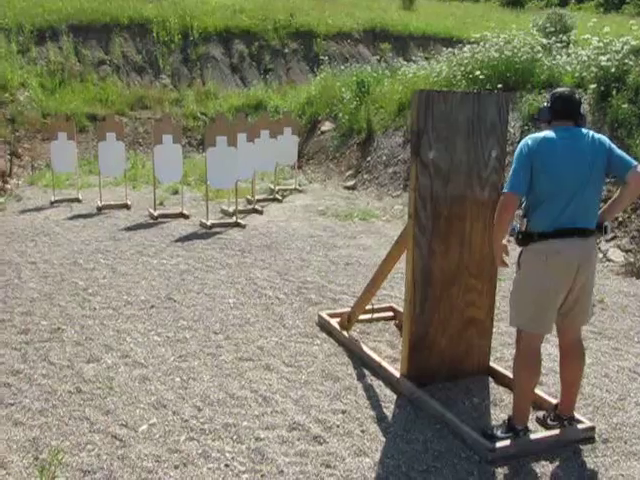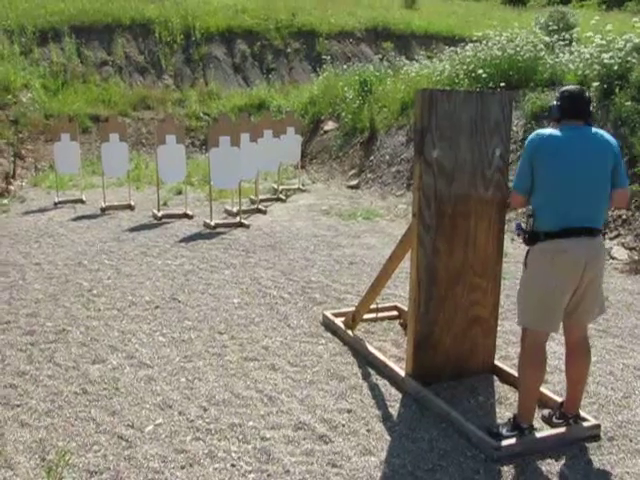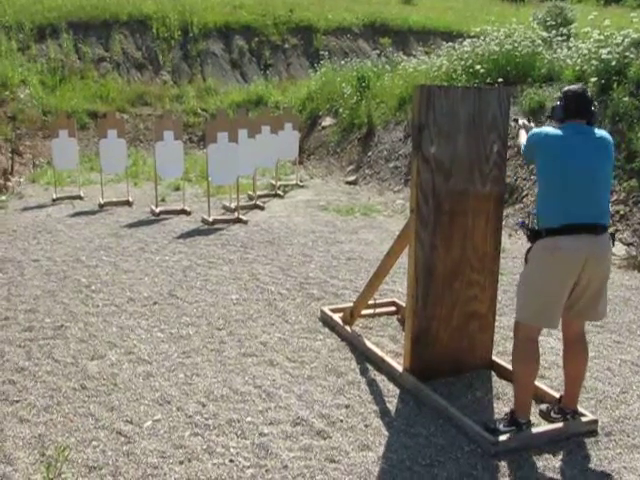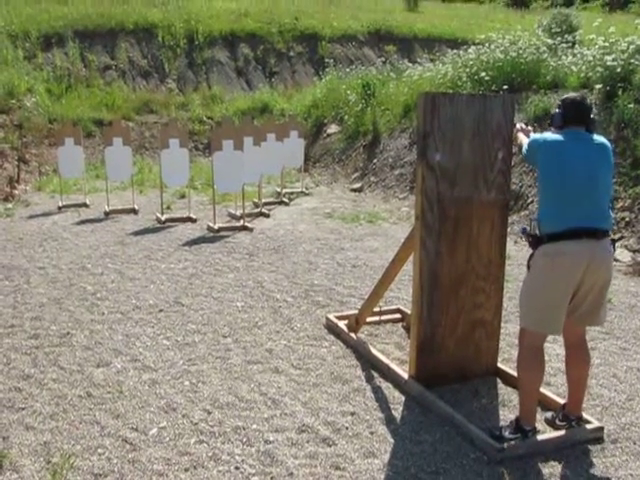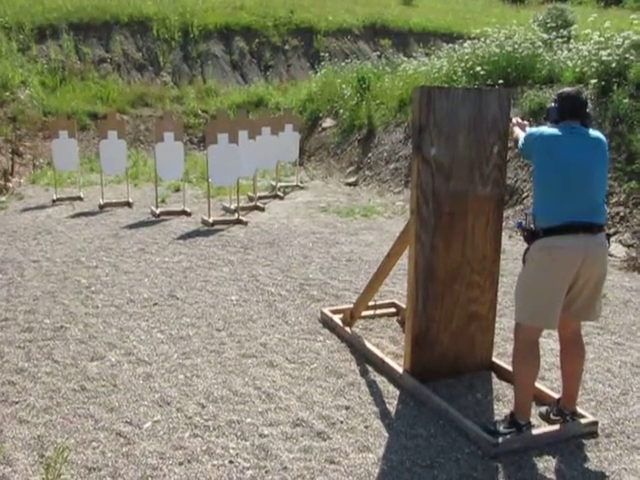
dt=0.4s
person 1, frame 1
left shoulder: (534, 144)
right shoulder: (598, 144)
left elbow: (510, 200)
left wrist: (497, 240)
right wrist: (603, 217)
left hip: (545, 250)
right hip: (585, 248)
left knee: (528, 339)
right knee: (571, 335)
left ankle: (518, 423)
right ankle: (565, 413)
person 1, frame 2
left shoulder: (540, 140)
right shoulder: (606, 143)
left elbow: (517, 199)
right elbow: (620, 198)
left hip: (552, 248)
right hip: (592, 247)
left knee: (533, 337)
right knee: (578, 332)
left ankle: (523, 422)
right ankle: (570, 411)
person 1, frame 3
left shoulder: (543, 138)
right shoulder: (605, 142)
left elbow: (524, 150)
left wrist: (523, 131)
left hip: (556, 246)
right hip: (598, 245)
left knee: (526, 331)
right knee: (574, 329)
left ankle: (520, 417)
right ankle: (568, 407)
person 1, frame 4
left shoulder: (544, 144)
right shoulder: (603, 148)
left elbow: (527, 149)
left wrist: (522, 134)
left hip: (558, 251)
right hip: (599, 250)
left knee: (531, 338)
right knee: (575, 334)
left ankle: (525, 424)
right ankle: (572, 413)
person 1, frame 5
left shoulder: (540, 138)
right shoulder: (598, 142)
left elbow: (523, 143)
left wrist: (519, 129)
left hip: (553, 246)
right hip: (594, 245)
left knee: (526, 333)
right knee: (570, 329)
left ankle: (520, 418)
right ankle: (566, 408)
